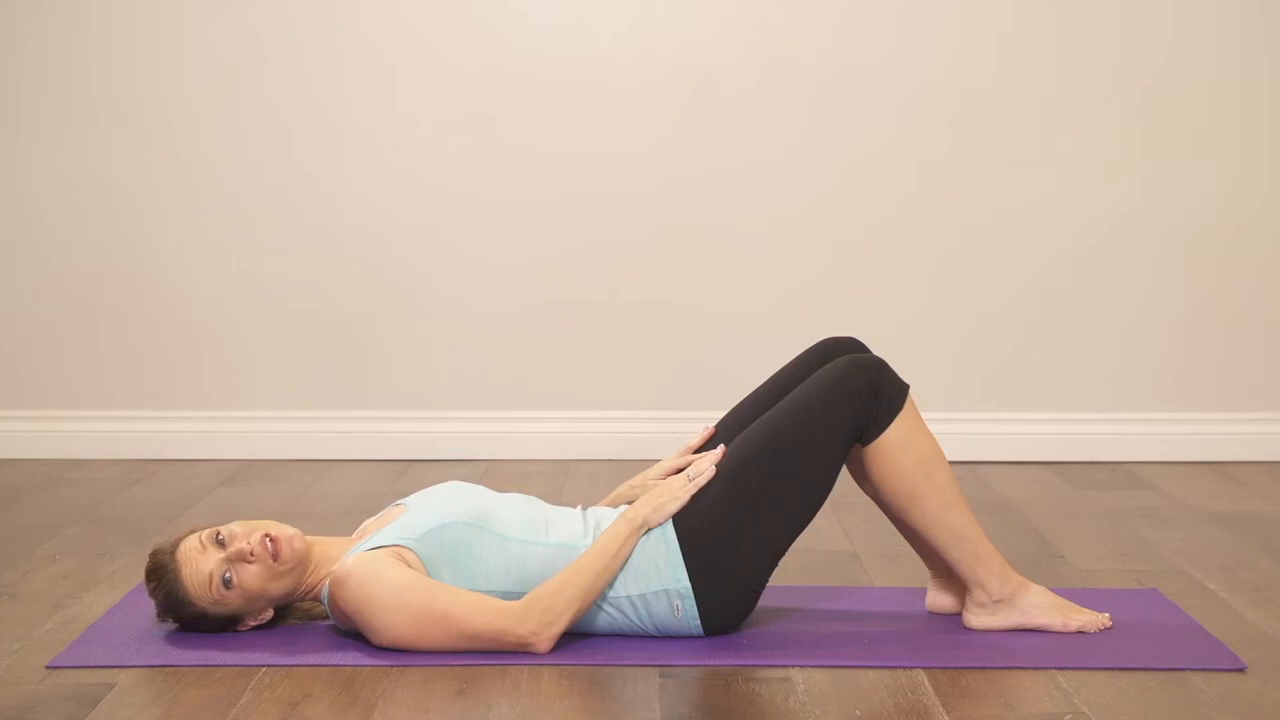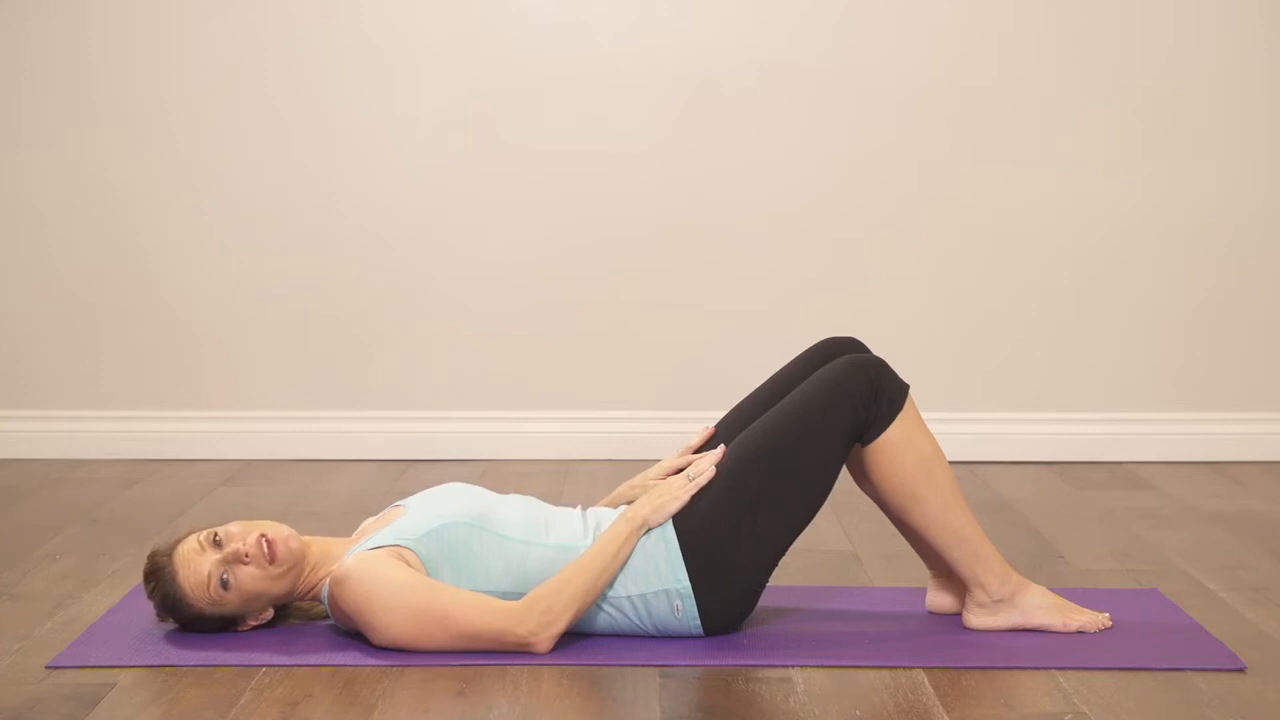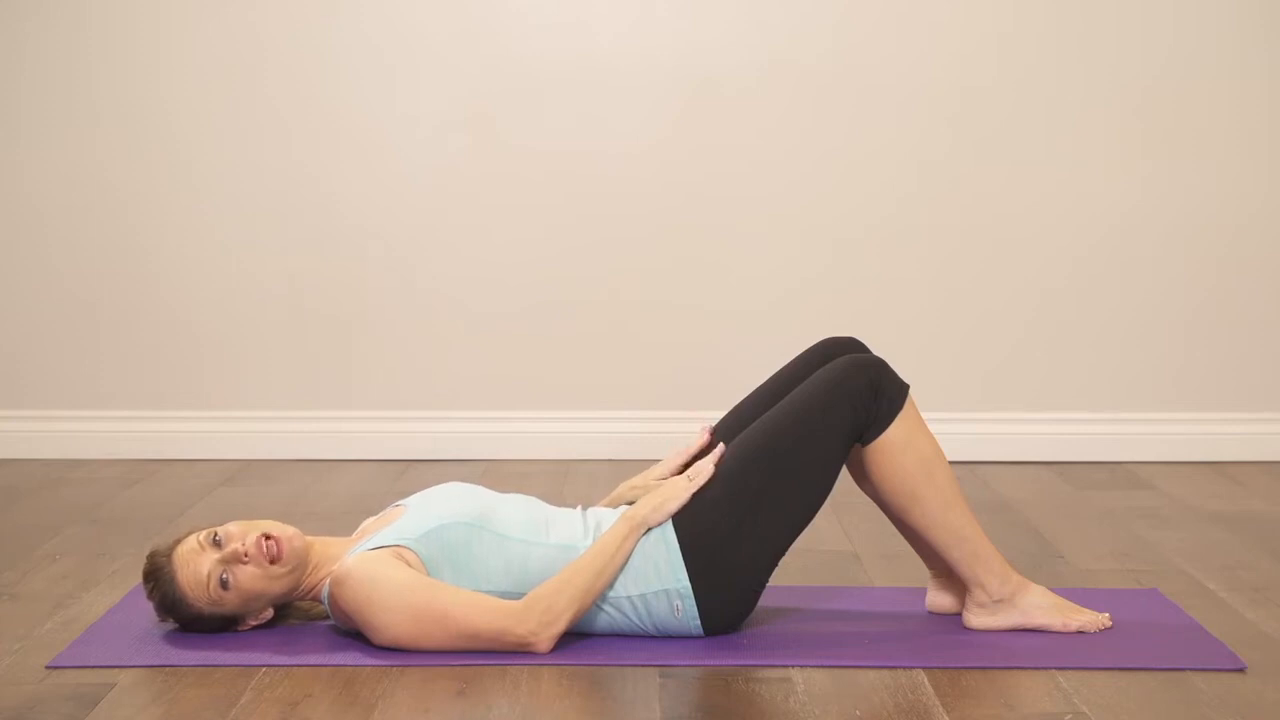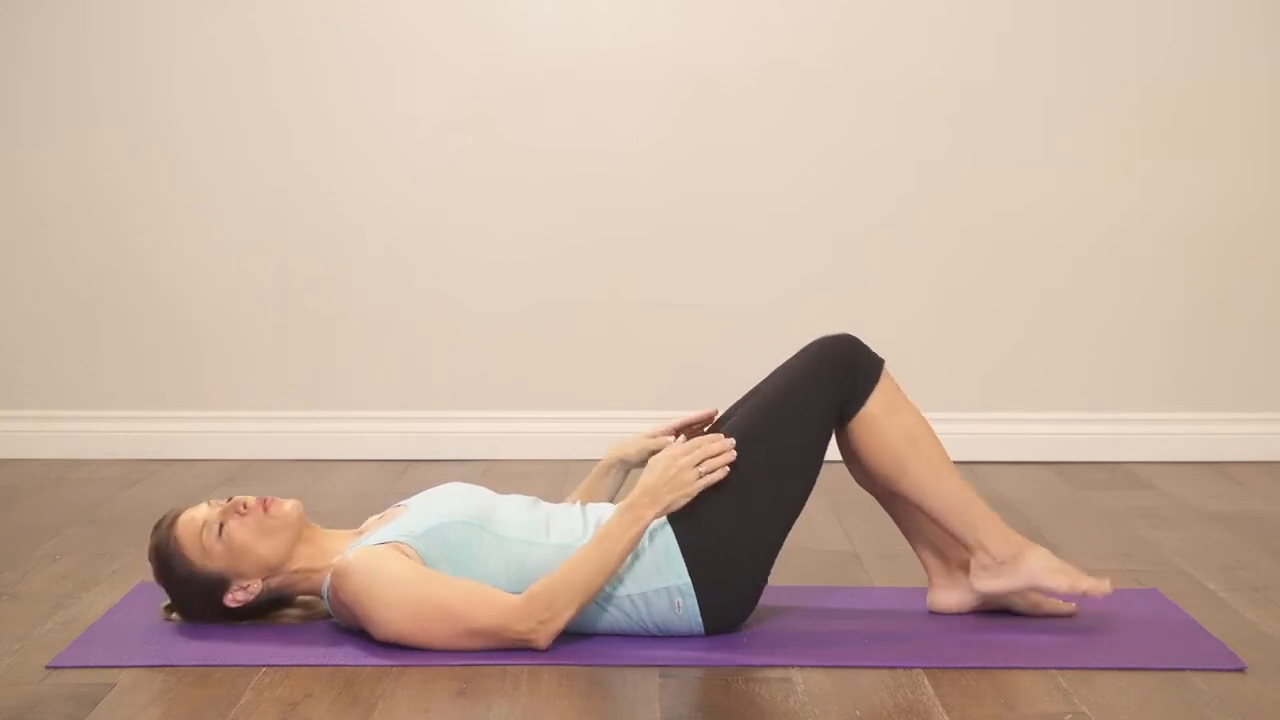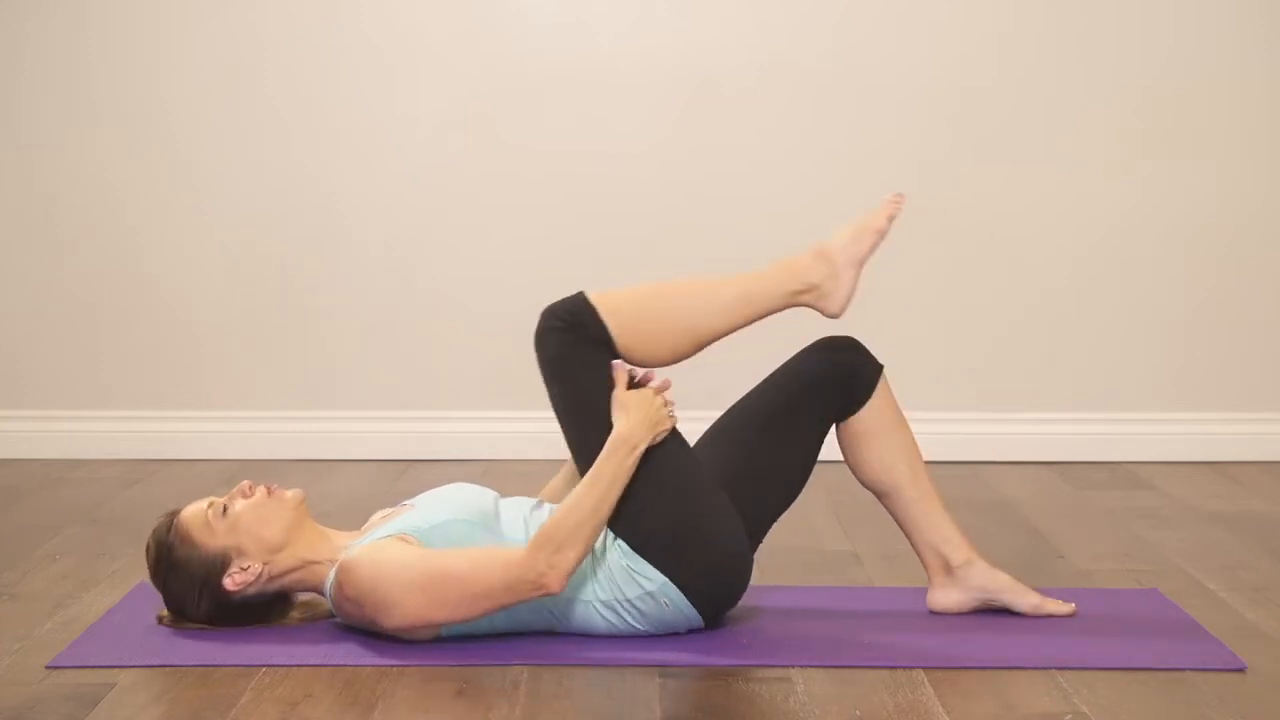
dt=1s
person 1, frame 1
left shoulder: (376, 533)
right shoulder: (362, 591)
right elbow: (532, 626)
left wrist: (636, 488)
right wrist: (640, 517)
left hip: (649, 533)
right hip: (685, 576)
left knee: (841, 359)
right knee: (860, 387)
left ankle: (955, 580)
right ankle: (996, 590)
person 1, frame 2
left shoulder: (374, 535)
right shoulder: (362, 591)
right elbow: (532, 626)
left wrist: (638, 488)
right wrist: (642, 515)
left hip: (651, 538)
right hip: (684, 577)
left knee: (842, 360)
right knee: (861, 388)
left ankle: (956, 580)
right ankle: (997, 592)
person 1, frame 3
left shoulder: (373, 535)
right shoulder: (362, 592)
right elbow: (533, 626)
left wrist: (633, 490)
right wrist: (640, 518)
left hip: (653, 538)
right hip: (685, 578)
left knee: (842, 360)
right knee: (861, 388)
left ankle: (956, 582)
right ankle: (997, 592)
person 1, frame 4
left shoulder: (373, 536)
right shoulder: (363, 587)
right elbow: (531, 621)
left wrist: (619, 464)
right wrist: (645, 502)
left hip: (648, 545)
right hip: (684, 575)
left knee: (833, 372)
right knee: (838, 363)
left ankle: (956, 574)
right ankle: (999, 556)
person 1, frame 5
left shoulder: (374, 538)
right shoulder: (368, 584)
right elbow: (542, 571)
left wrist: (610, 420)
right wrist: (629, 437)
left hip: (672, 550)
right hip: (675, 577)
left knee: (841, 365)
right knee: (566, 324)
left ankle: (955, 571)
right ankle: (807, 274)
